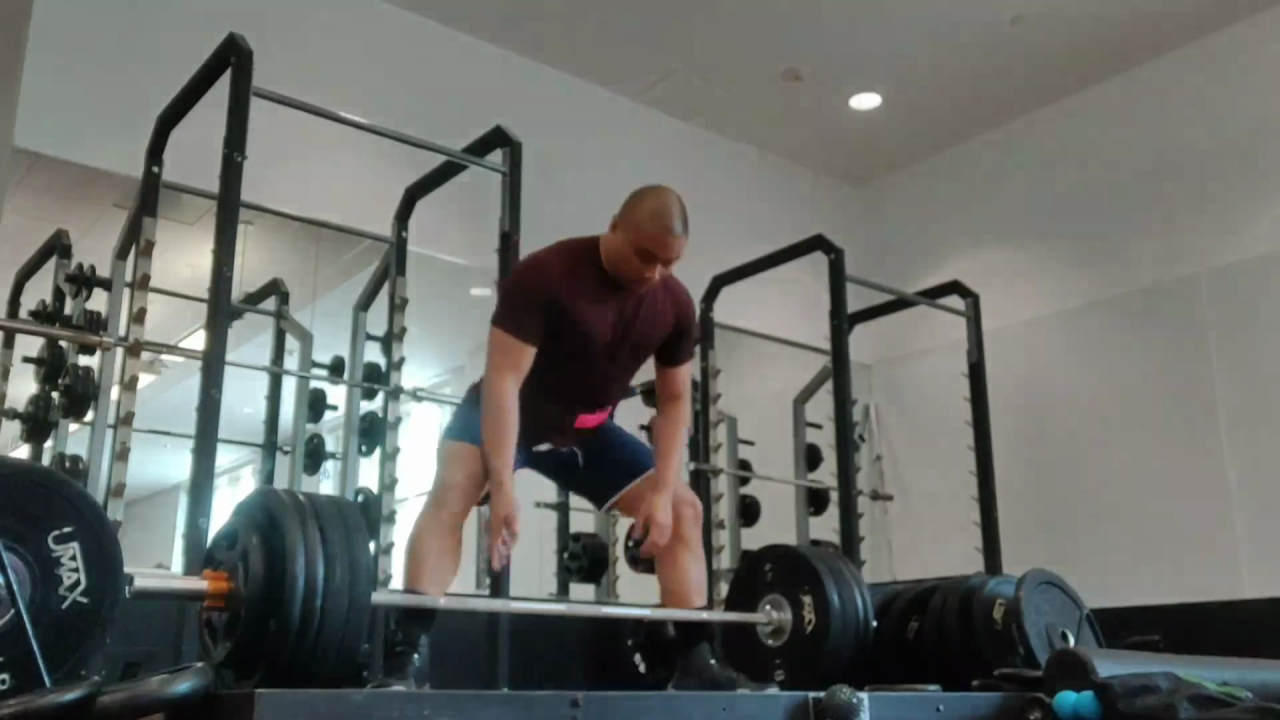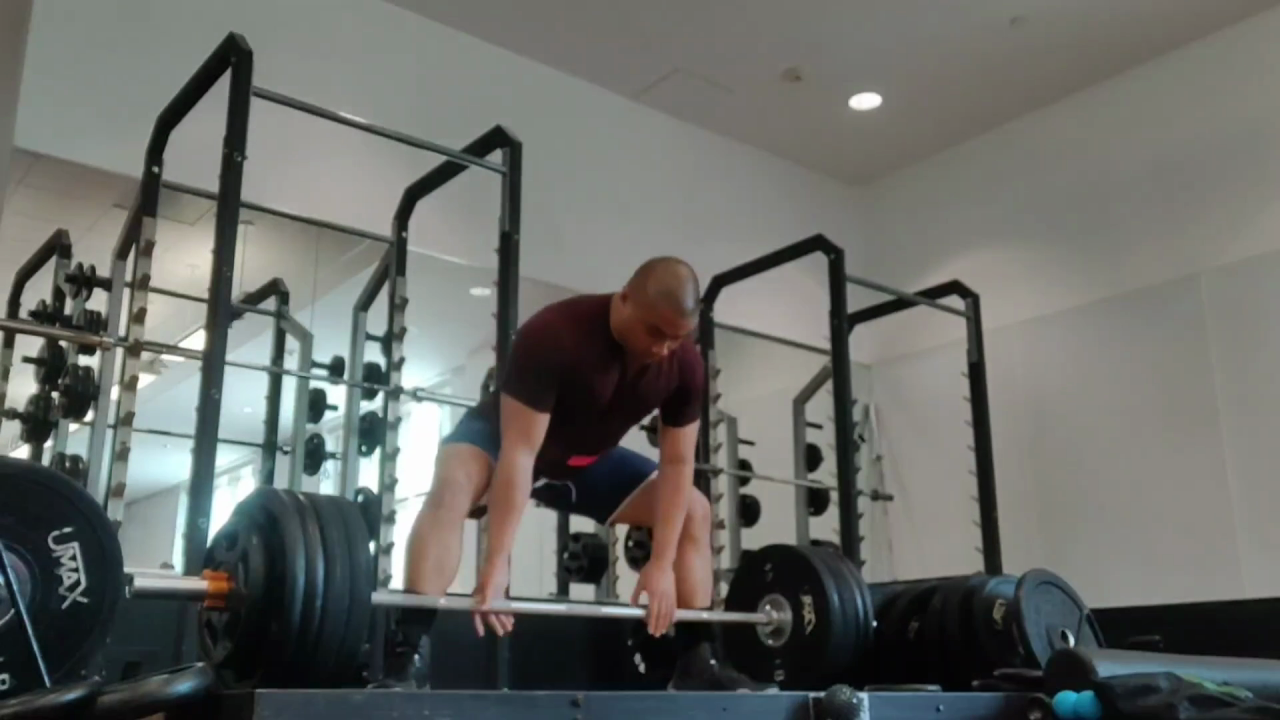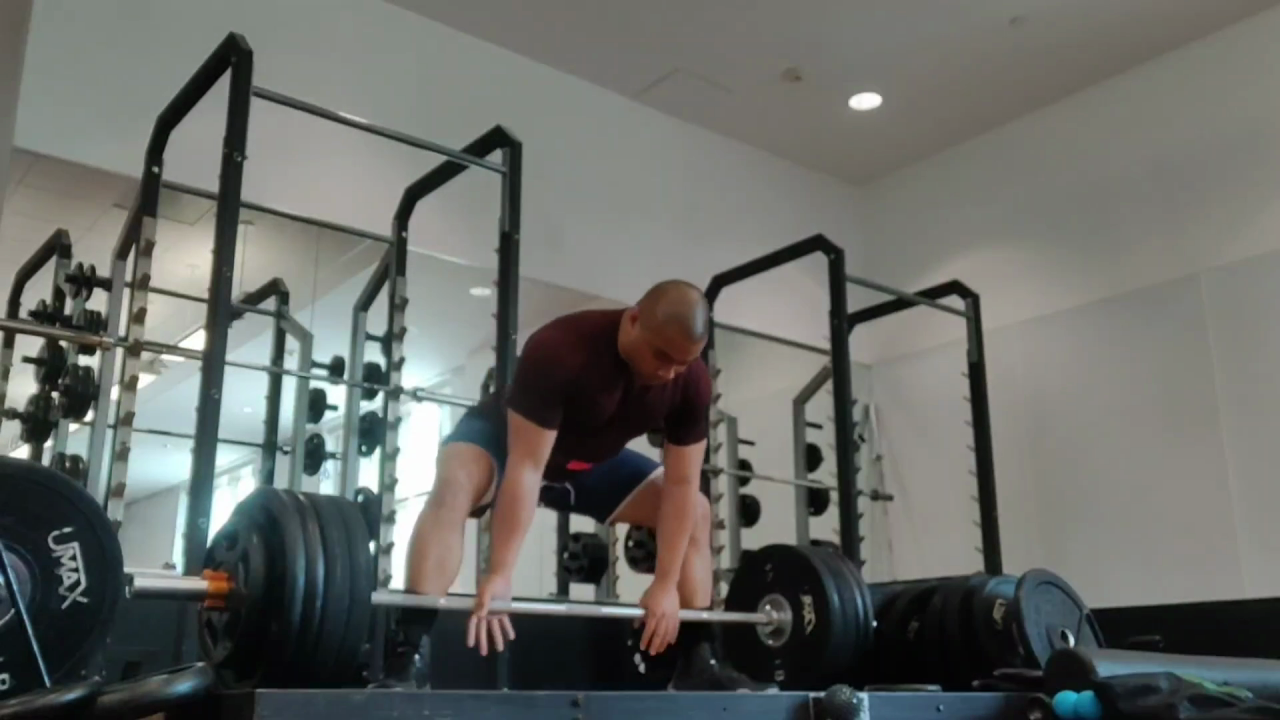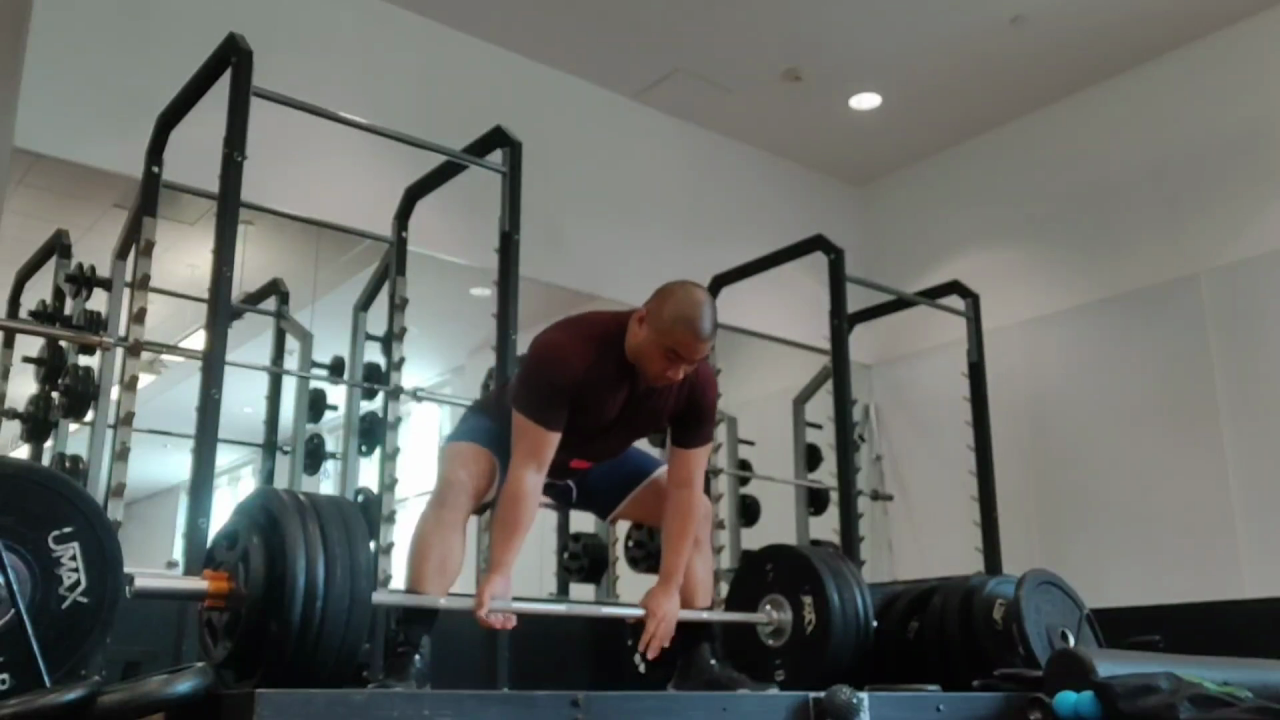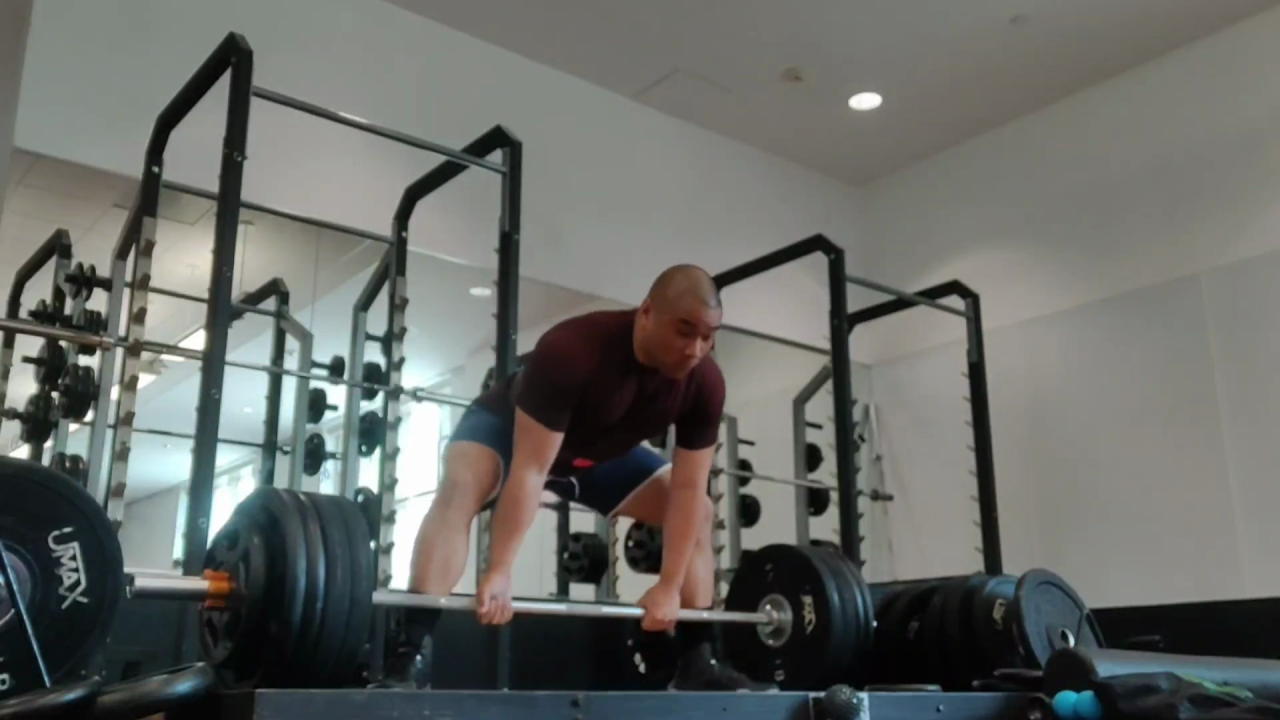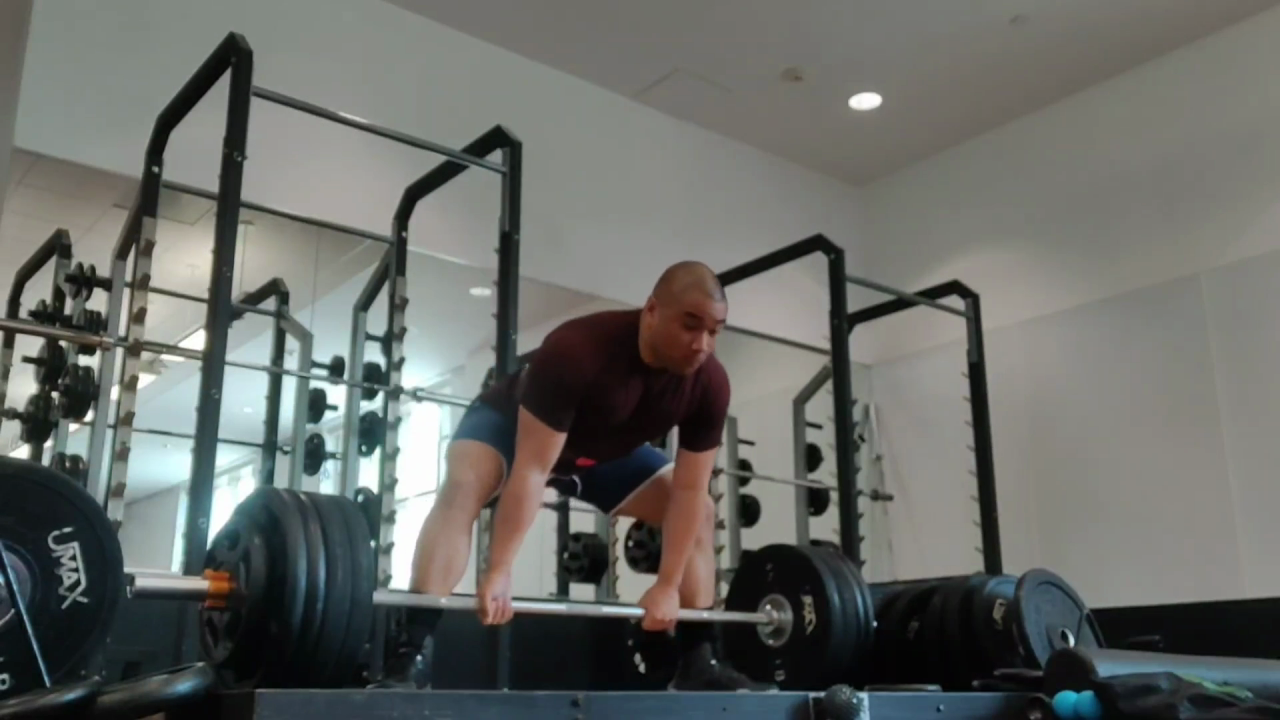
dt=0.2s
person 1, frame 1
left shoulder: (675, 304)
right shoulder: (546, 273)
left elbow: (674, 400)
right elbow: (504, 382)
left wrist: (662, 492)
right wrist: (502, 484)
left hip: (588, 432)
right hip: (510, 416)
left knee: (686, 508)
right knee: (452, 489)
left ankle: (696, 659)
person 1, frame 2
left shoulder: (684, 365)
right shoulder: (554, 334)
left elbow: (677, 463)
right elbow: (518, 453)
left wrist: (661, 562)
right wrist: (497, 559)
left hip: (587, 462)
right hip: (502, 434)
left knee: (695, 510)
right knee: (453, 486)
left ankle: (698, 661)
person 1, frame 3
left shoulder: (691, 383)
right shoulder: (559, 349)
left elbow: (681, 483)
right elbow: (524, 469)
left wrist: (666, 584)
right wrist: (500, 575)
left hip: (589, 462)
right hip: (504, 436)
left knee: (695, 511)
right knee: (454, 486)
left ankle: (698, 661)
right ankle: (411, 657)
person 1, frame 4
left shoulder: (697, 384)
right shoulder: (566, 351)
left elbow: (685, 487)
right elbow: (529, 470)
left wrist: (669, 587)
right wrist: (499, 573)
left hip: (596, 455)
right hip: (507, 428)
left knee: (698, 510)
right knee: (456, 486)
left ankle: (698, 660)
right ankle: (410, 658)
person 1, frame 5
left shoulder: (704, 383)
right shoulder: (572, 351)
left elbow: (688, 488)
right elbow: (530, 469)
left wrist: (669, 586)
right wrist: (498, 571)
left hip: (600, 452)
right hip: (509, 422)
left knee: (698, 510)
right knee: (461, 488)
left ankle: (698, 661)
right ankle: (412, 658)
person 1, frame 6
left shoulder: (709, 384)
right shoulder: (577, 351)
left elbow: (689, 490)
right elbow: (531, 469)
left wrist: (668, 586)
right wrist: (499, 571)
left hip: (605, 450)
right hip: (511, 420)
left knee: (700, 511)
right knee: (463, 488)
left ankle: (699, 661)
right ankle: (412, 657)
